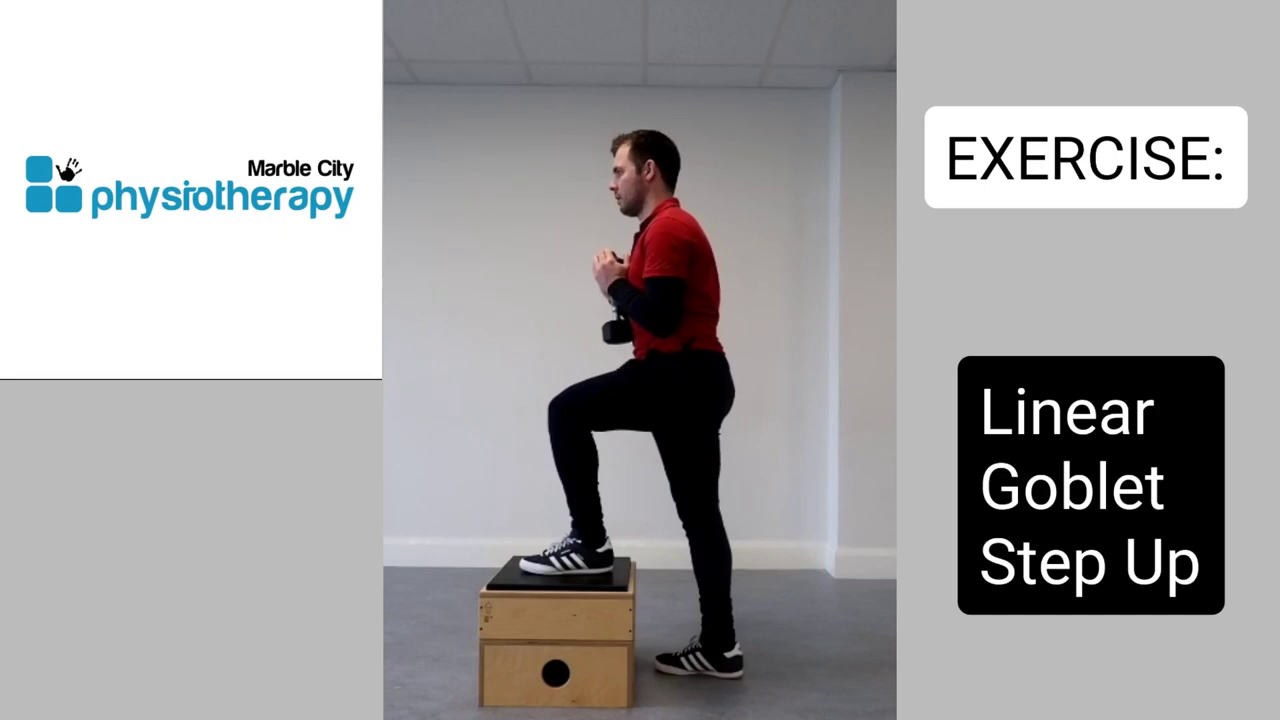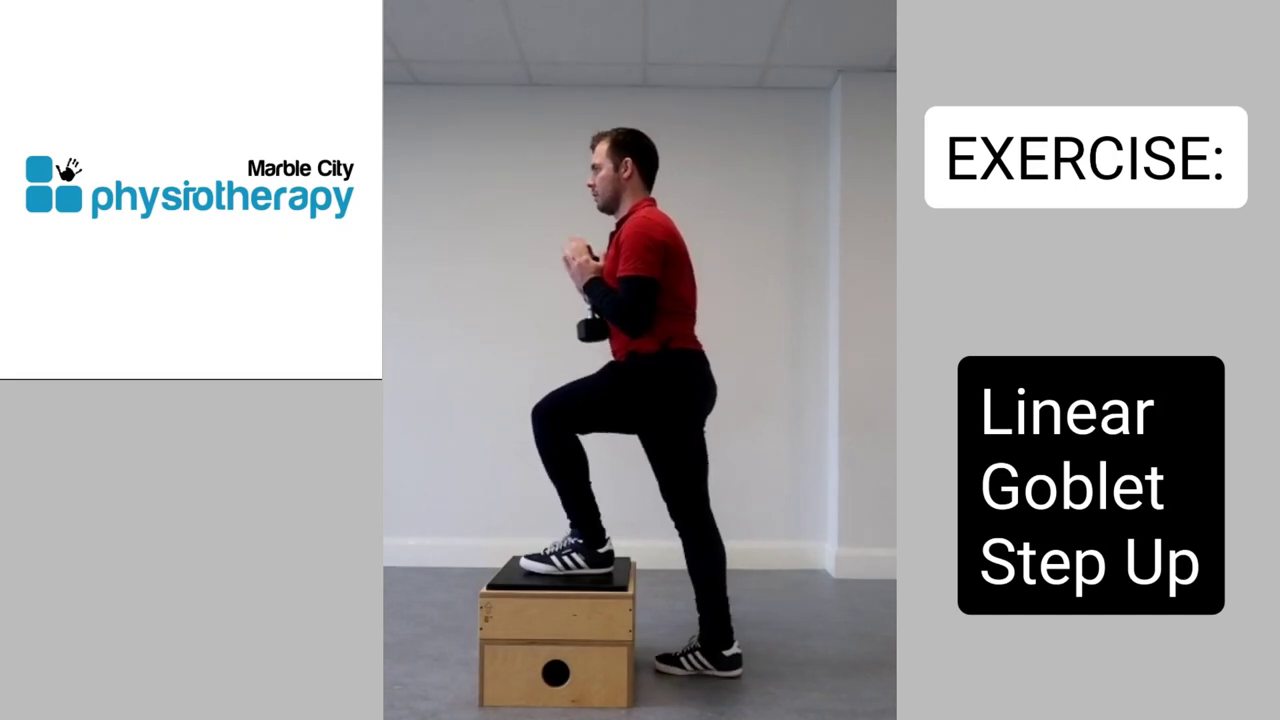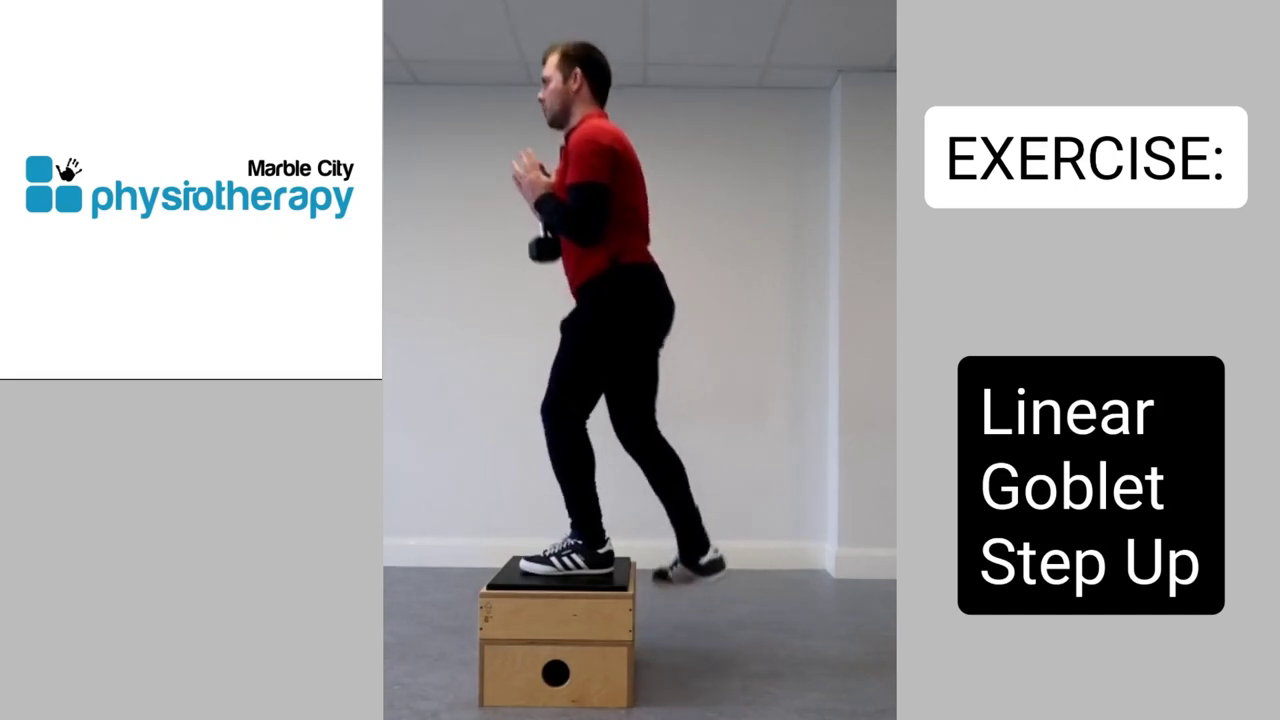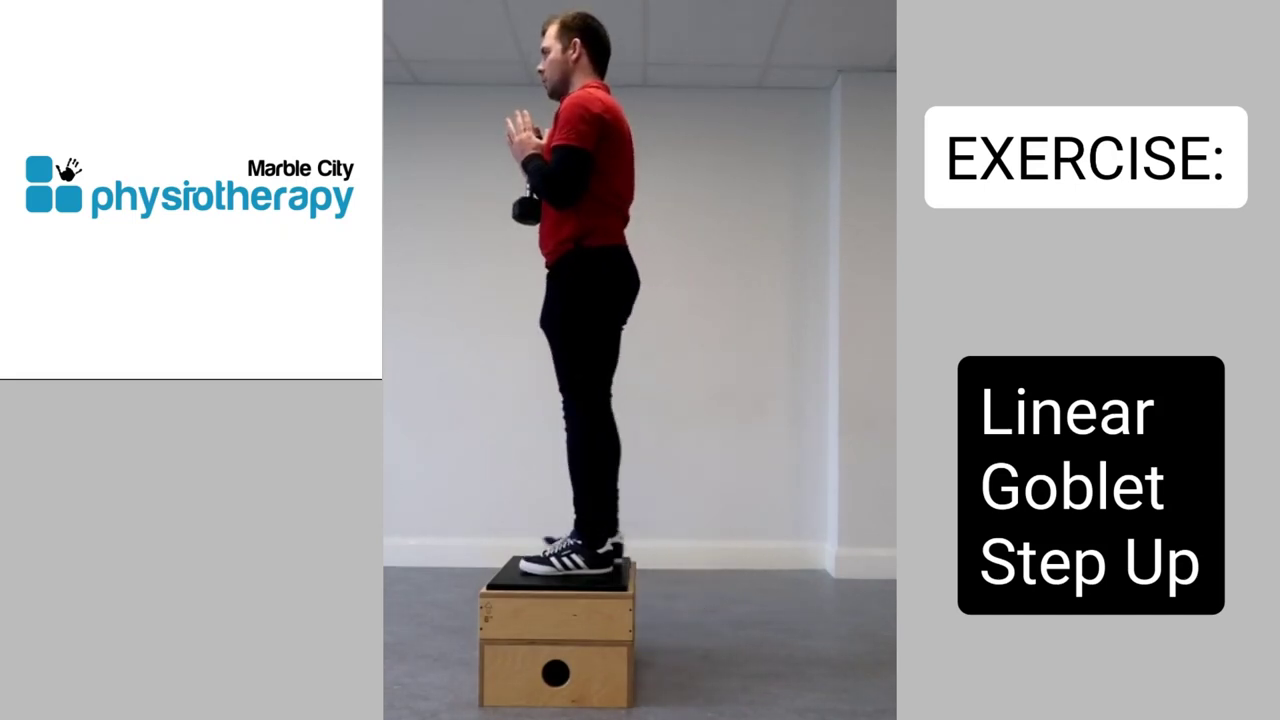
dt=0.4s
person 1, frame 1
left shoulder: (667, 228)
right shoulder: (665, 227)
left elbow: (661, 318)
left wrist: (614, 285)
right wrist: (626, 284)
left hip: (683, 377)
right hip: (692, 379)
left knee: (568, 412)
right knee: (699, 514)
left ankle: (588, 542)
right ankle: (719, 646)
person 1, frame 2
left shoulder: (642, 228)
right shoulder: (642, 226)
left elbow: (634, 318)
left wrist: (588, 281)
right wrist: (598, 280)
left hip: (663, 377)
right hip: (676, 379)
left knee: (552, 416)
right knee: (690, 512)
left ankle: (588, 542)
right ankle: (717, 644)
person 1, frame 3
left shoulder: (590, 138)
right shoulder: (597, 138)
left elbow: (584, 228)
left wrist: (539, 197)
right wrist: (550, 198)
left hip: (618, 298)
right hip: (634, 295)
left knee: (561, 413)
right knee: (637, 430)
left ankle: (588, 545)
right ankle: (695, 550)
person 1, frame 4
left shoulder: (583, 106)
right shoulder: (601, 109)
left elbow: (560, 188)
left wrist: (528, 155)
right wrist: (541, 159)
left hip: (585, 273)
right hip: (601, 271)
left knee: (583, 407)
right knee: (591, 406)
left ankle: (590, 543)
right ankle: (600, 533)
